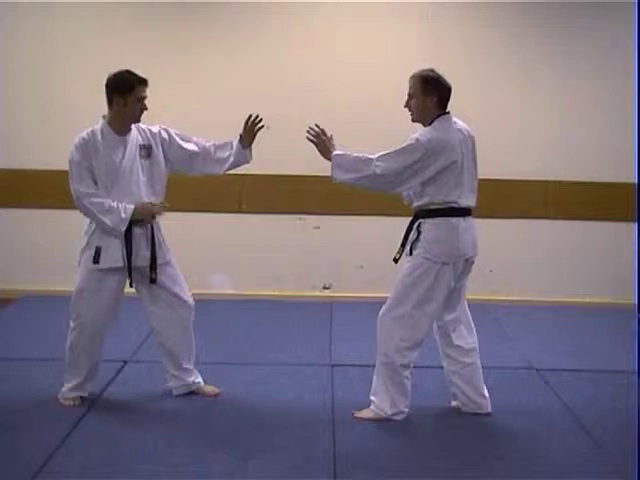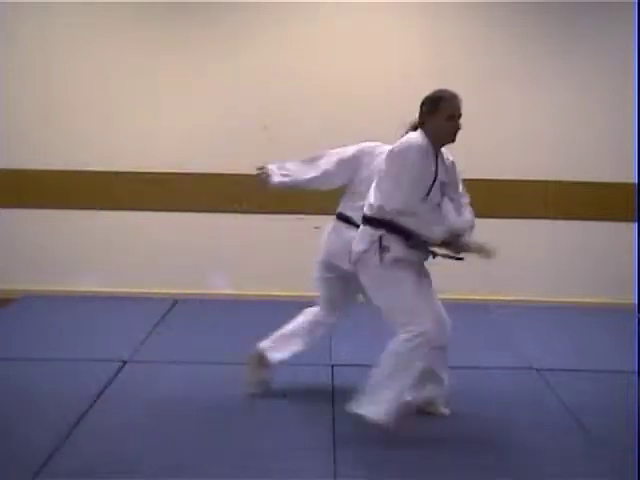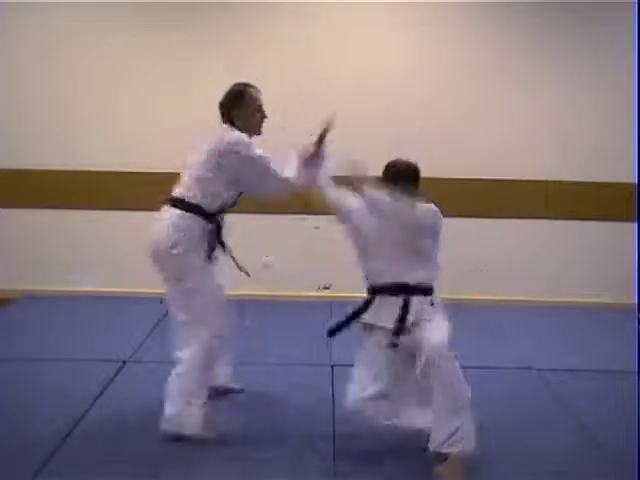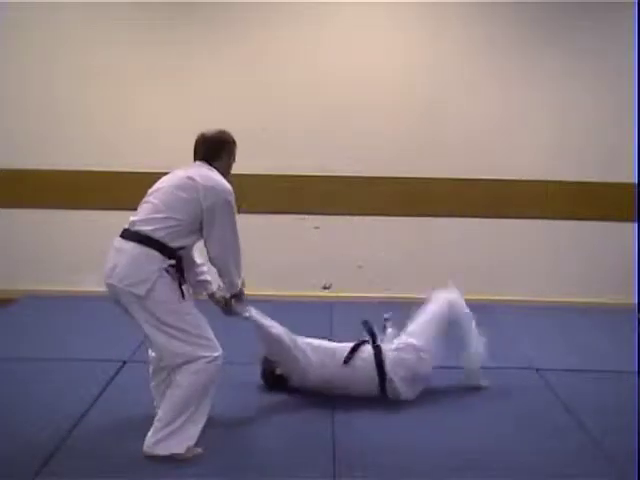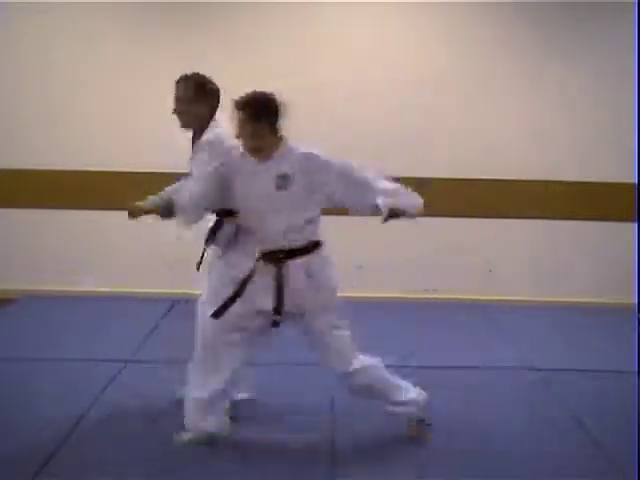
dt=1s
person 1, frame 1
left shoulder: (432, 141)
right shoulder: (461, 132)
left elbow: (383, 170)
left wrist: (332, 155)
right wrist: (416, 192)
left hip: (438, 236)
right hip: (460, 233)
left knee: (398, 320)
right knee: (453, 318)
left ankle: (389, 404)
right ankle: (473, 399)
person 1, frame 2
left shoulder: (443, 163)
right shoulder: (410, 150)
left elbow: (456, 205)
right elbow: (403, 207)
left wrist: (460, 234)
right wrist: (445, 237)
left hip: (402, 250)
right hip: (381, 248)
left knee: (436, 326)
right knee: (419, 330)
left ankle: (422, 395)
right ankle: (375, 406)
person 1, frame 3
left shoulder: (232, 143)
right shoulder: (236, 145)
left elbow: (262, 180)
right elbow: (274, 185)
left wrist: (307, 163)
right wrist: (309, 164)
left hip: (179, 231)
right hip: (186, 236)
left knee: (212, 312)
right knee: (204, 328)
left ankle: (213, 378)
right ankle: (181, 417)
person 1, frame 4
left shoulder: (179, 178)
right shoulder: (218, 188)
right elbow: (223, 249)
left wrist: (210, 290)
right wrist: (234, 288)
left hip: (120, 265)
right hip: (145, 272)
left knee: (167, 341)
right knee: (203, 355)
left ankle: (170, 410)
right ankle: (166, 441)
person 1, frame 5
left shoulder: (215, 140)
right shoulder: (209, 136)
left wrist: (152, 205)
left hip: (237, 235)
right hip: (229, 231)
left ankle: (233, 390)
right ankle: (233, 387)
person 2, frame 1
left shoulder: (156, 137)
right shoulder: (87, 144)
left elbow: (201, 156)
right elbow: (84, 197)
left wrist: (241, 146)
right wrist: (129, 212)
left hip: (148, 239)
right hip: (107, 241)
left knee: (176, 308)
right knee: (89, 317)
left ankle: (186, 379)
right ankle: (74, 386)
person 2, frame 2
left shoulder: (368, 152)
left elbow: (318, 169)
left wrist: (276, 173)
left hip: (341, 242)
left knee: (326, 312)
left ankle: (266, 355)
person 2, frame 3
left shoulder: (428, 217)
right shoulder: (364, 208)
left elbow: (405, 219)
right elbow: (330, 193)
left hip: (419, 311)
right hip: (380, 319)
left knee: (437, 356)
right knee: (362, 398)
left ankle: (454, 447)
right ankle: (443, 422)
person 2, frame 4
left shoulder: (300, 378)
right elbow: (280, 337)
right wrist: (243, 308)
right hip: (401, 366)
right knee: (446, 298)
right ankle: (473, 370)
person 2, frame 5
left shoulder: (308, 162)
right shoulder: (234, 169)
left elbow: (360, 184)
right elbow: (196, 193)
left wrist: (397, 202)
right wrist: (164, 206)
left hip: (306, 274)
right hip: (263, 274)
left knee: (343, 358)
right knee: (216, 337)
left ankle: (412, 404)
right ankle: (203, 422)
